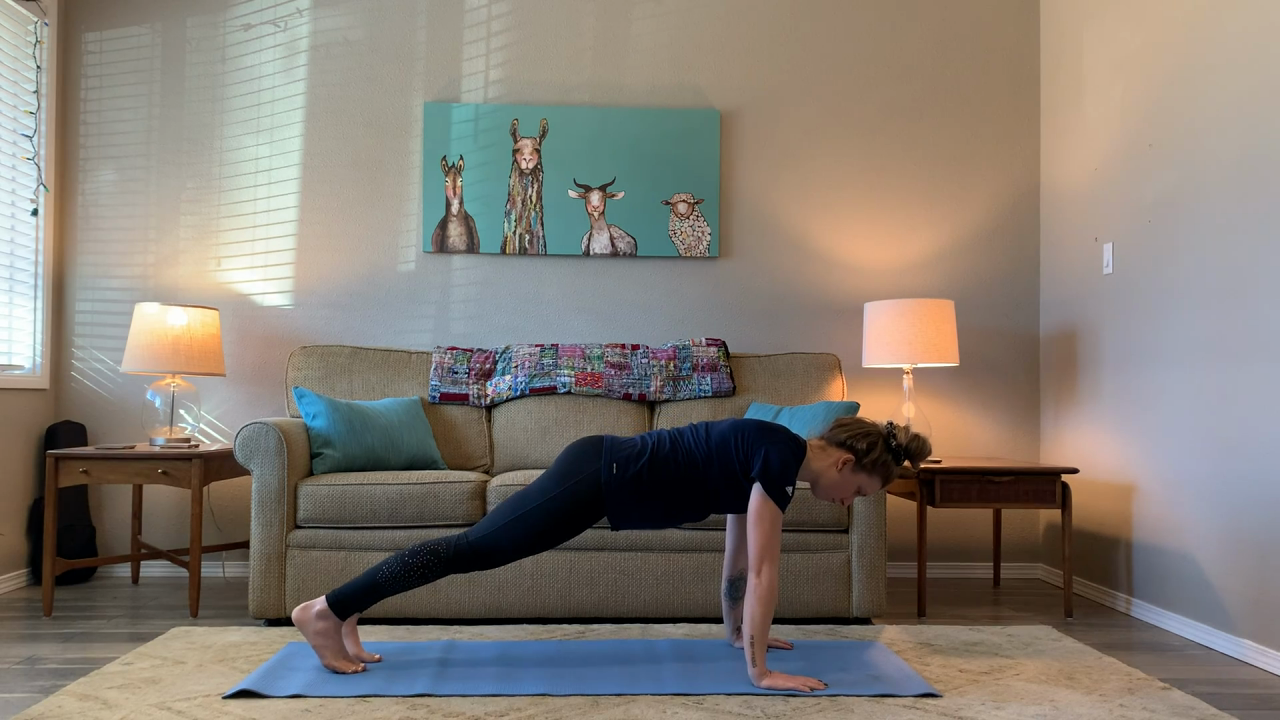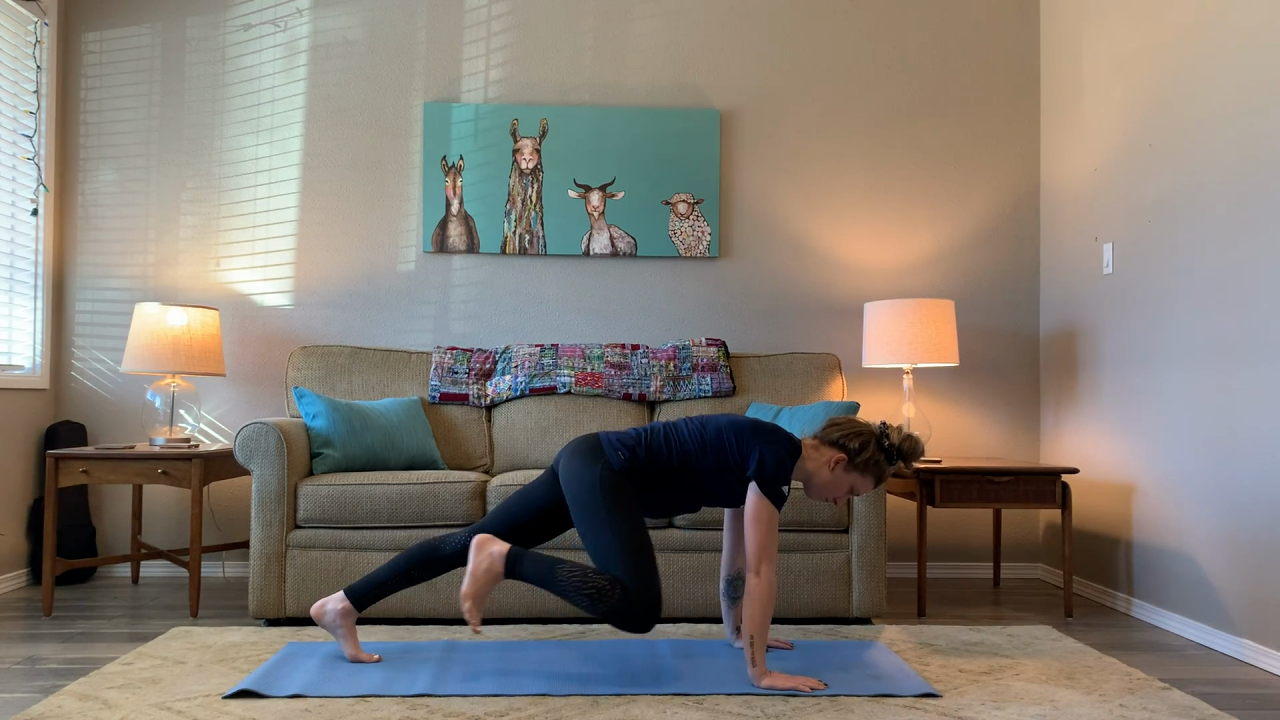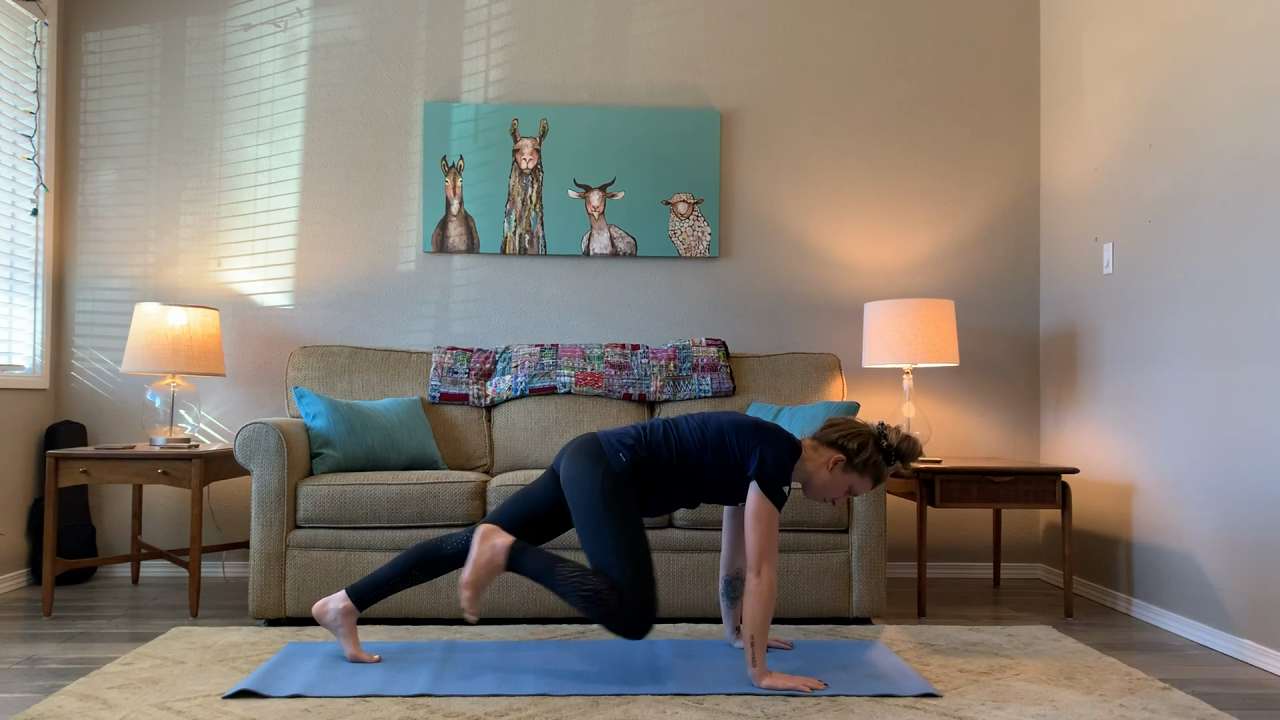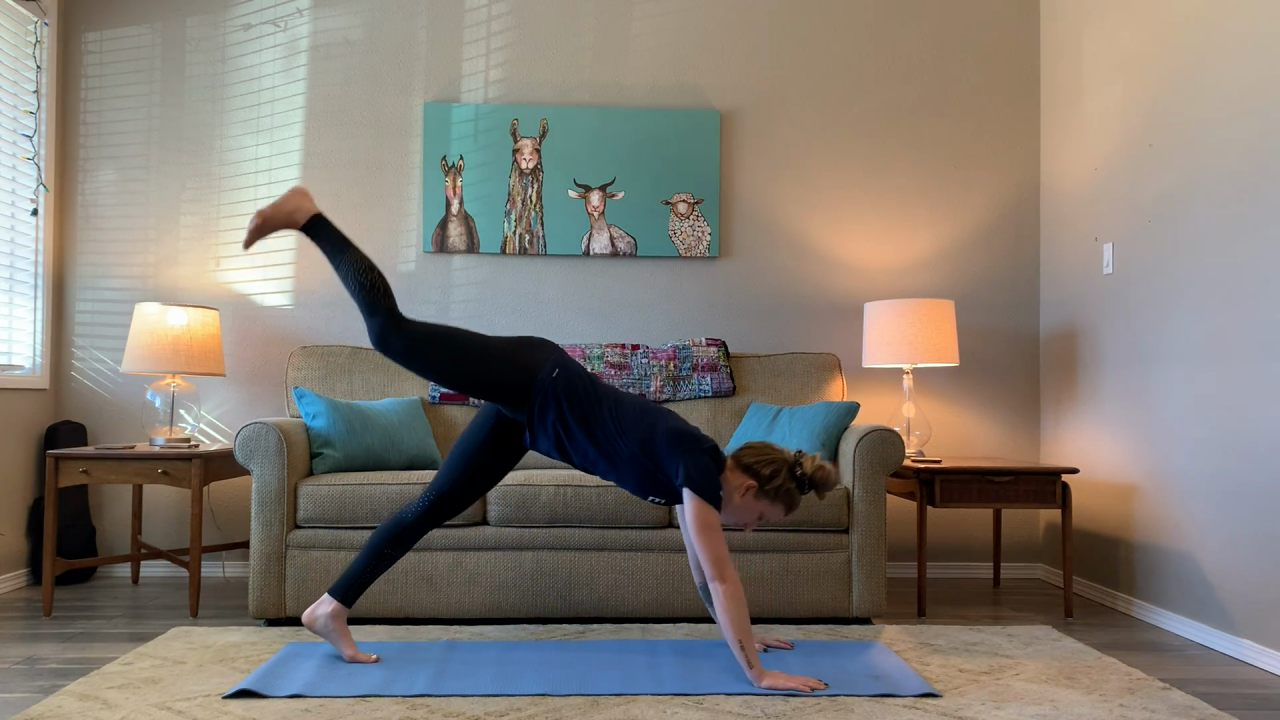
dt=1s
person 1, frame 1
left shoulder: (767, 457)
right shoulder: (781, 455)
left elbow: (738, 556)
right elbow: (762, 569)
left wrist: (737, 631)
right wrist: (760, 669)
left hip: (598, 471)
right hip: (596, 479)
left knee: (474, 541)
right knee: (472, 548)
left ankle: (345, 609)
right ankle: (325, 612)
person 1, frame 2
left shoulder: (760, 458)
right shoulder: (777, 455)
left elbow: (736, 557)
right elbow: (759, 570)
left wrist: (737, 631)
right wrist: (760, 670)
left hip: (588, 464)
right hip: (602, 467)
left knee: (475, 541)
right knee: (638, 608)
left ankle: (341, 606)
right ankle: (500, 559)
person 1, frame 3
left shoulder: (758, 458)
right shoulder: (778, 455)
left elbow: (735, 557)
right elbow: (760, 569)
left wrist: (737, 630)
right wrist: (760, 670)
left hip: (589, 464)
right hip: (603, 468)
left knee: (466, 542)
right knee: (631, 616)
left ankle: (343, 605)
right ankle: (508, 550)
person 1, frame 4
left shoulder: (697, 473)
right shoulder: (701, 467)
left elbow: (704, 569)
right elbow: (722, 576)
left wrist: (740, 633)
right wrist: (758, 672)
left hip: (530, 403)
right hip: (532, 383)
left knee: (435, 506)
right knee: (393, 332)
left ankle: (331, 608)
right ankle: (306, 216)
